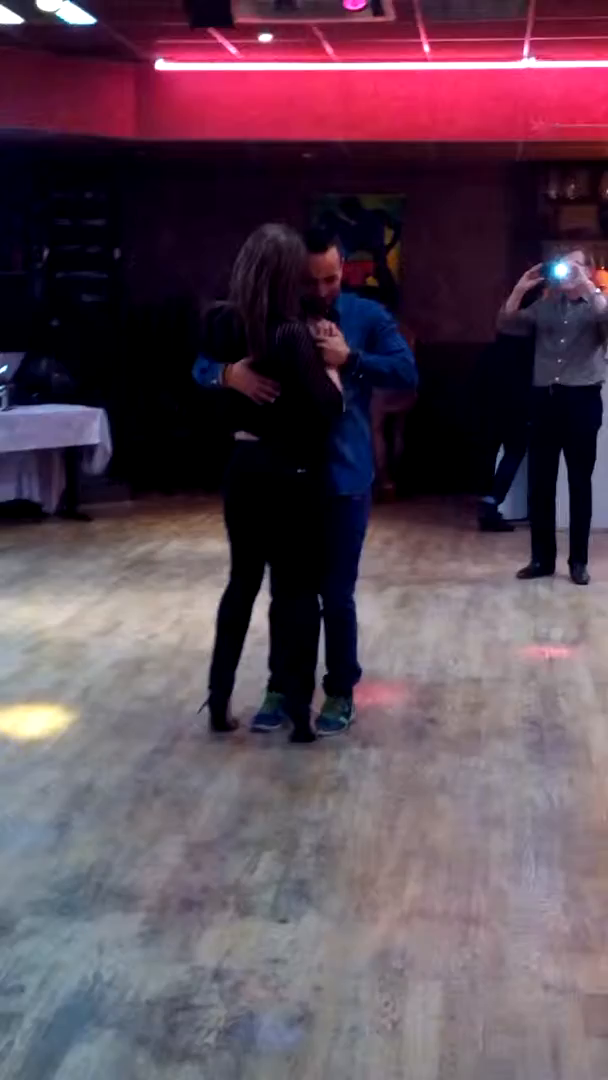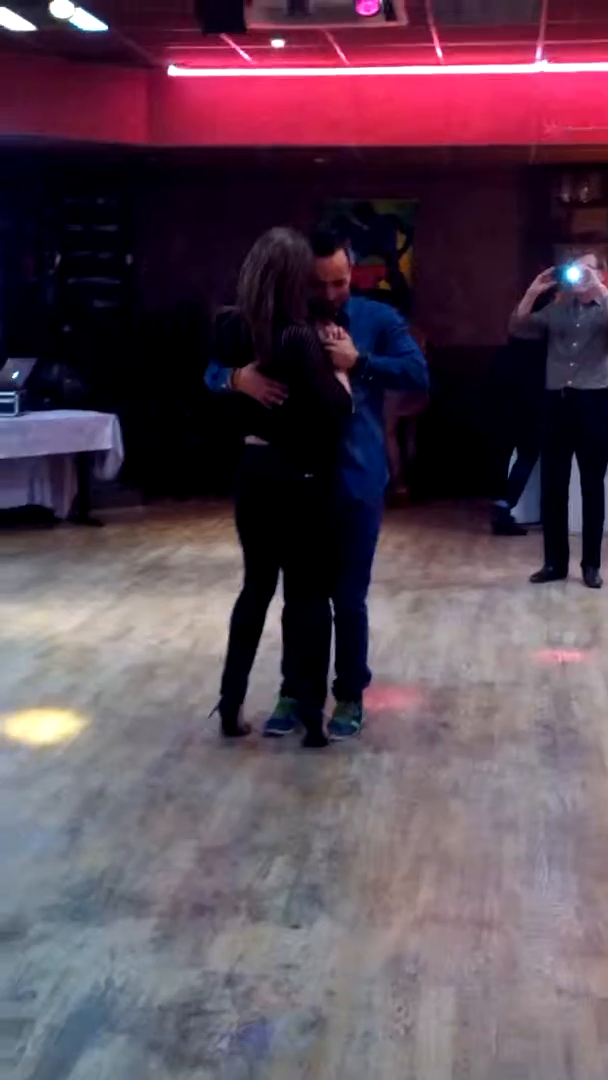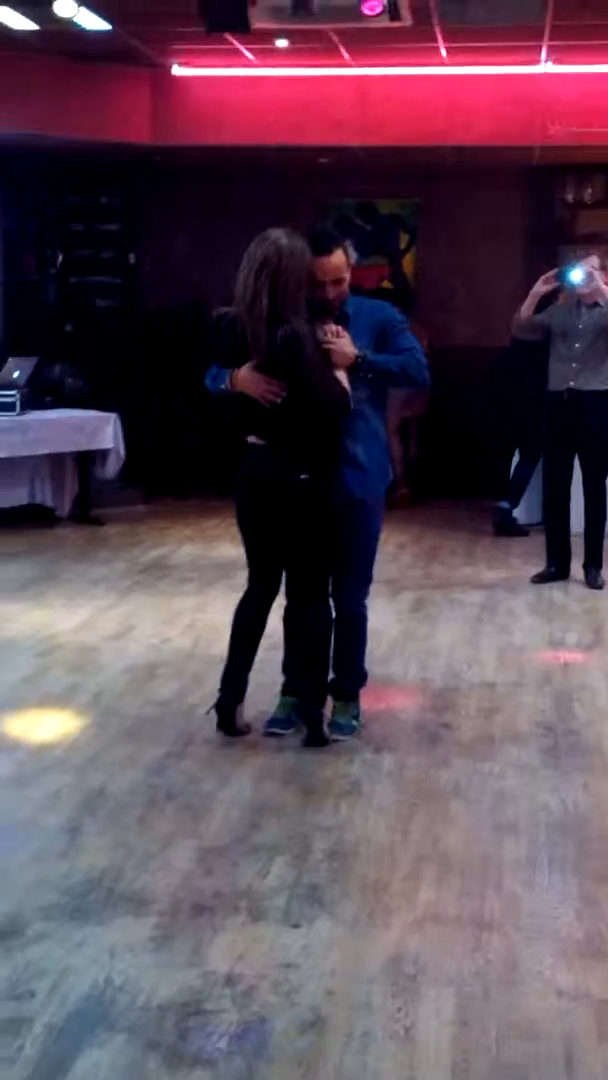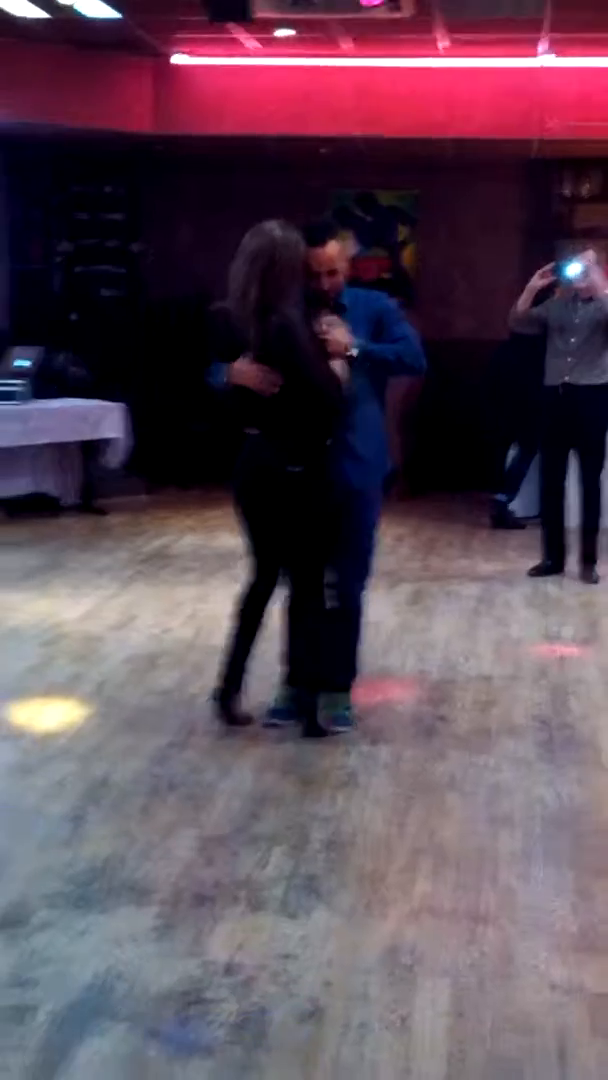
dt=0.1s
person 1, frame 1
left shoulder: (222, 322)
right shoulder: (290, 336)
right elbow: (327, 409)
right wrist: (334, 364)
left hip: (244, 466)
right hip: (291, 472)
left knee: (242, 580)
right knee: (297, 588)
left ankle: (219, 697)
right ankle: (298, 709)
person 1, frame 2
left shoulder: (231, 328)
right shoulder: (297, 339)
right elbow: (337, 411)
right wrist: (342, 367)
left hip: (254, 471)
right hip: (300, 477)
left knee: (256, 585)
right knee: (308, 592)
left ankle: (231, 702)
right ankle: (312, 714)
person 1, frame 3
left shoulder: (231, 328)
right shoulder: (294, 336)
left elbow: (221, 384)
right elbow: (334, 409)
right wrist: (340, 367)
left hip: (255, 470)
right hip: (300, 475)
left knee: (260, 584)
right knee: (308, 591)
left ankle: (230, 699)
right ankle: (312, 712)
person 1, frame 4
left shoulder: (229, 322)
right shoulder: (287, 324)
left elbow: (222, 381)
right elbow: (329, 397)
right wrist: (334, 356)
left hip: (253, 461)
right hip: (294, 466)
left knee: (264, 574)
right knee: (307, 581)
left ankle: (230, 688)
right ankle: (308, 699)
person 2, frame 1
left shoulder: (368, 317)
left elbow: (407, 373)
right elbow: (202, 366)
left wrist: (350, 359)
right wrist: (229, 373)
left hip: (345, 478)
left knee: (336, 593)
left ankle: (341, 692)
right ankle: (281, 687)
person 2, frame 2
left shoulder: (378, 319)
left elbow: (418, 374)
right elbow: (213, 372)
left wrist: (359, 361)
right wrist: (237, 378)
left hip: (358, 481)
left knee: (349, 597)
left ankle: (350, 696)
right ankle: (294, 692)
person 2, frame 3
left shoulder: (379, 318)
left elbow: (418, 372)
right elbow: (216, 373)
left wrist: (357, 359)
right wrist: (236, 378)
left hip: (359, 481)
left knee: (350, 596)
left ankle: (348, 696)
right ankle: (295, 692)
person 2, frame 4
left shoulder: (375, 308)
left elbow: (414, 359)
left wrist: (354, 350)
right wrist: (236, 371)
left hip: (357, 471)
left knee: (348, 587)
left ankle: (338, 686)
right ankle: (297, 683)
person 3, frame 1
right shoulder: (544, 305)
right elbow: (505, 325)
right wrist: (520, 289)
left hip: (581, 400)
right hip: (544, 398)
left knee: (579, 483)
right knee: (539, 483)
left ankle: (578, 560)
right ankle: (542, 558)
person 3, frame 2
right shoulder: (556, 309)
right elbow: (517, 329)
right wrist: (532, 293)
right hip: (557, 402)
right knee: (552, 487)
right ankle: (555, 561)
person 3, frame 3
right shoulder: (560, 310)
right elbow: (520, 330)
right wrist: (536, 294)
right hip: (559, 403)
right knee: (555, 487)
right ankle: (557, 562)
person 3, frame 4
right shoulder: (557, 304)
right elbow: (517, 324)
right wrist: (532, 288)
right hip: (555, 397)
right knee: (551, 481)
right ankle: (553, 556)
